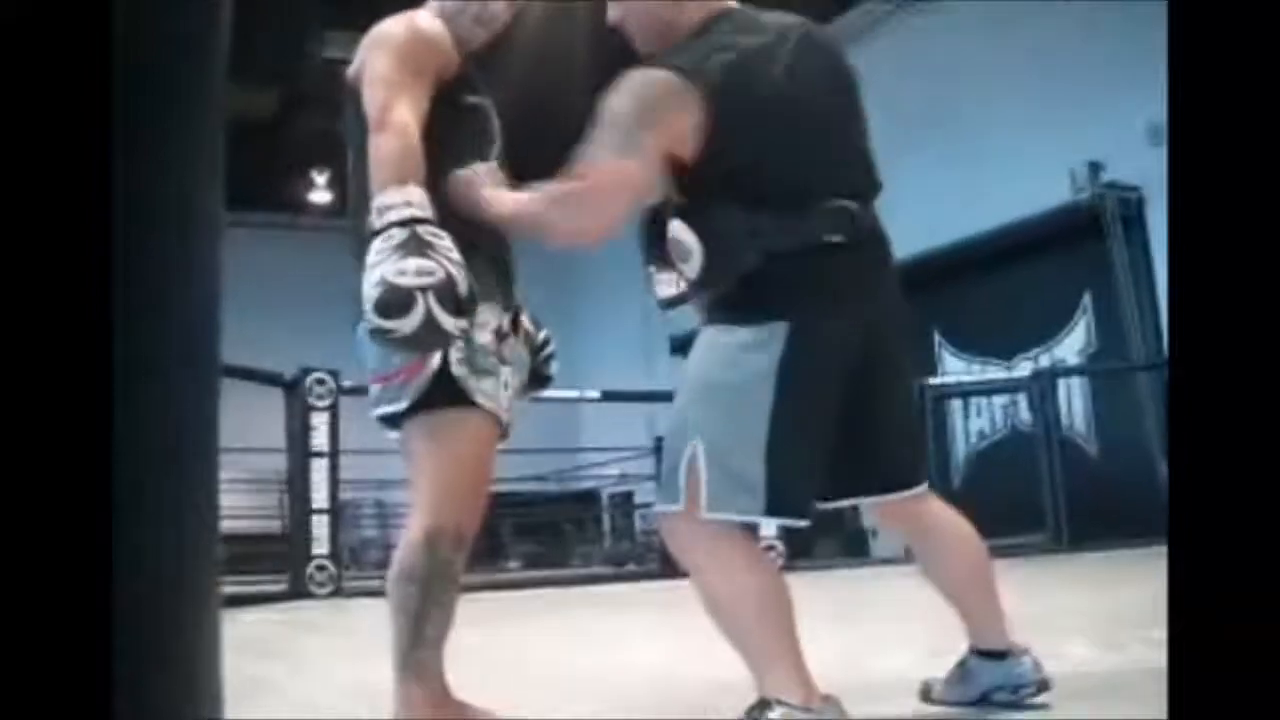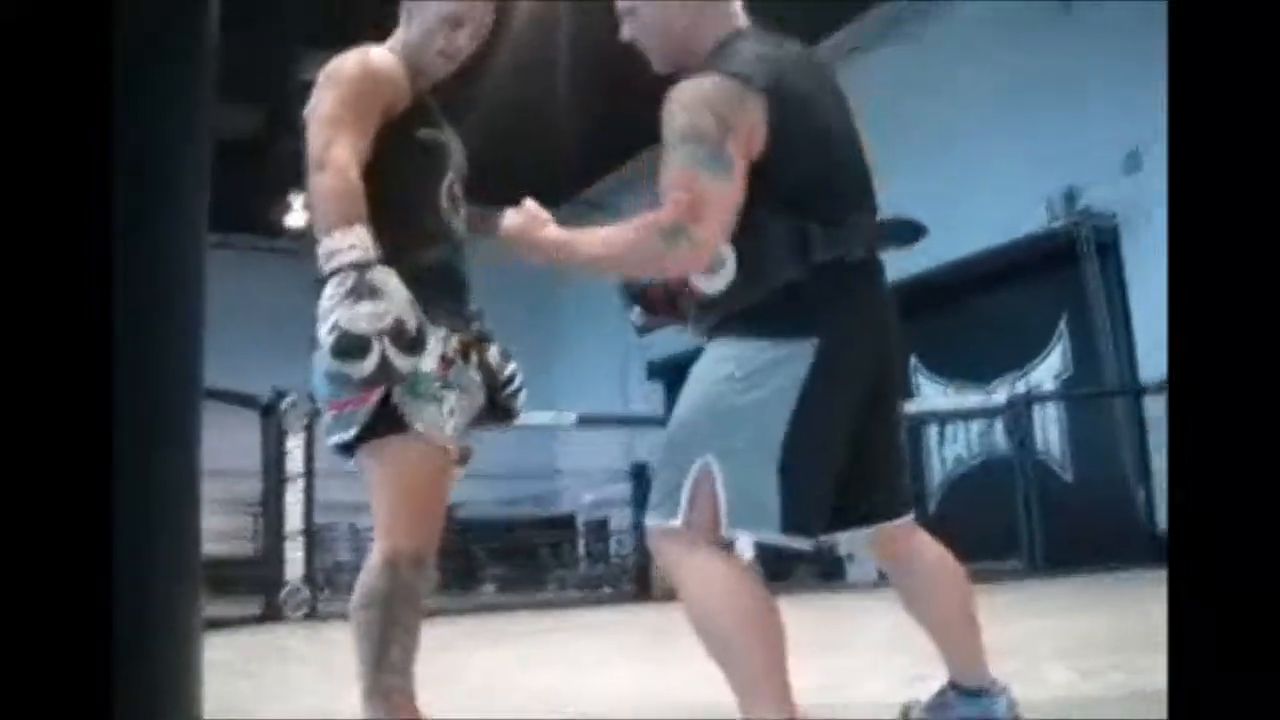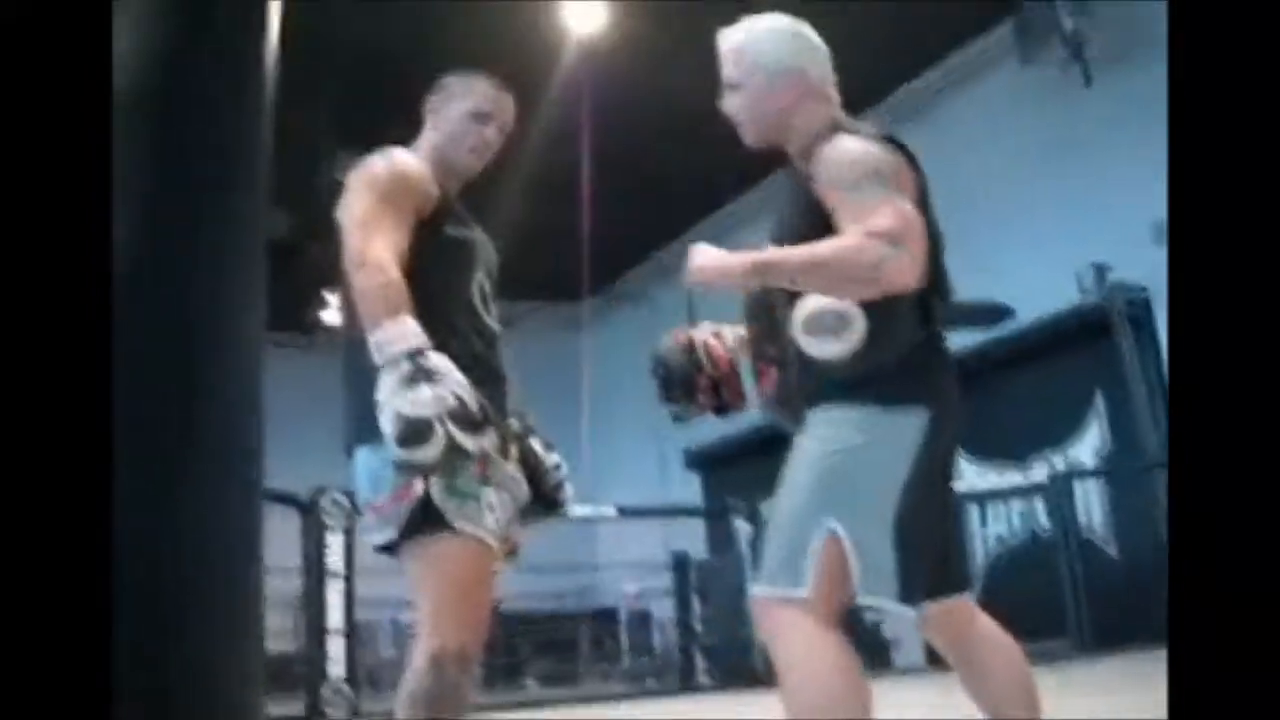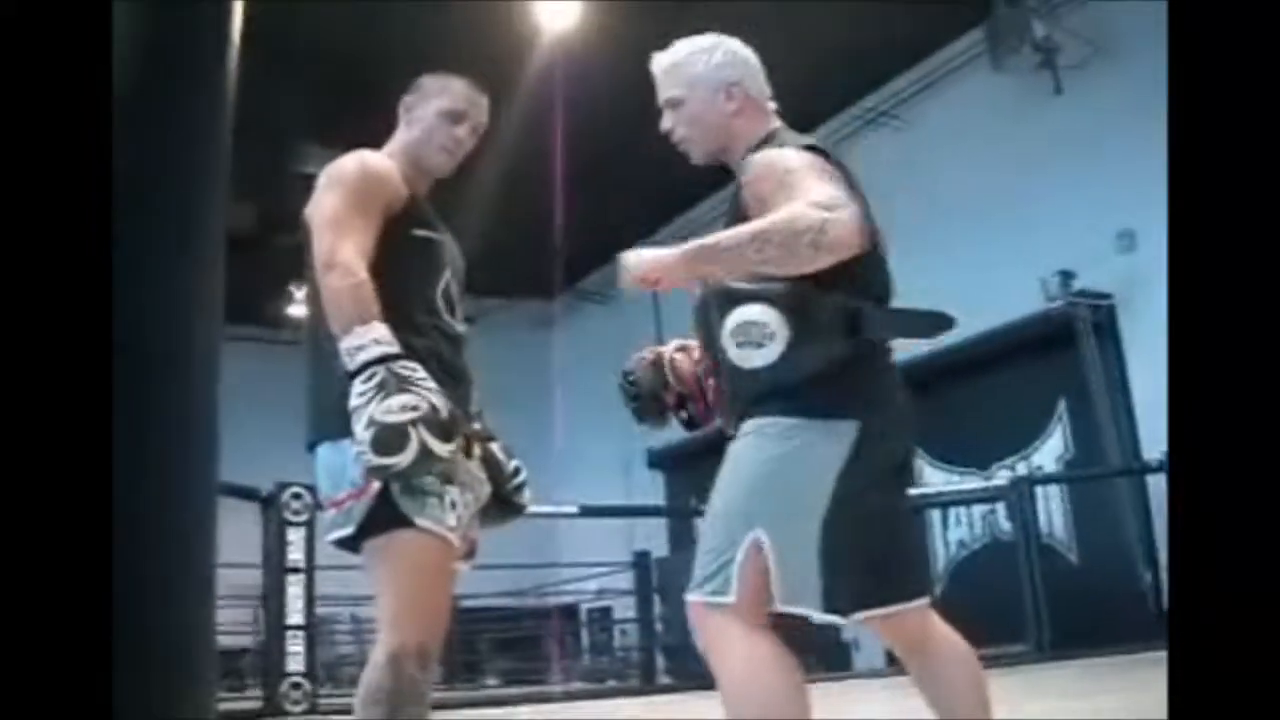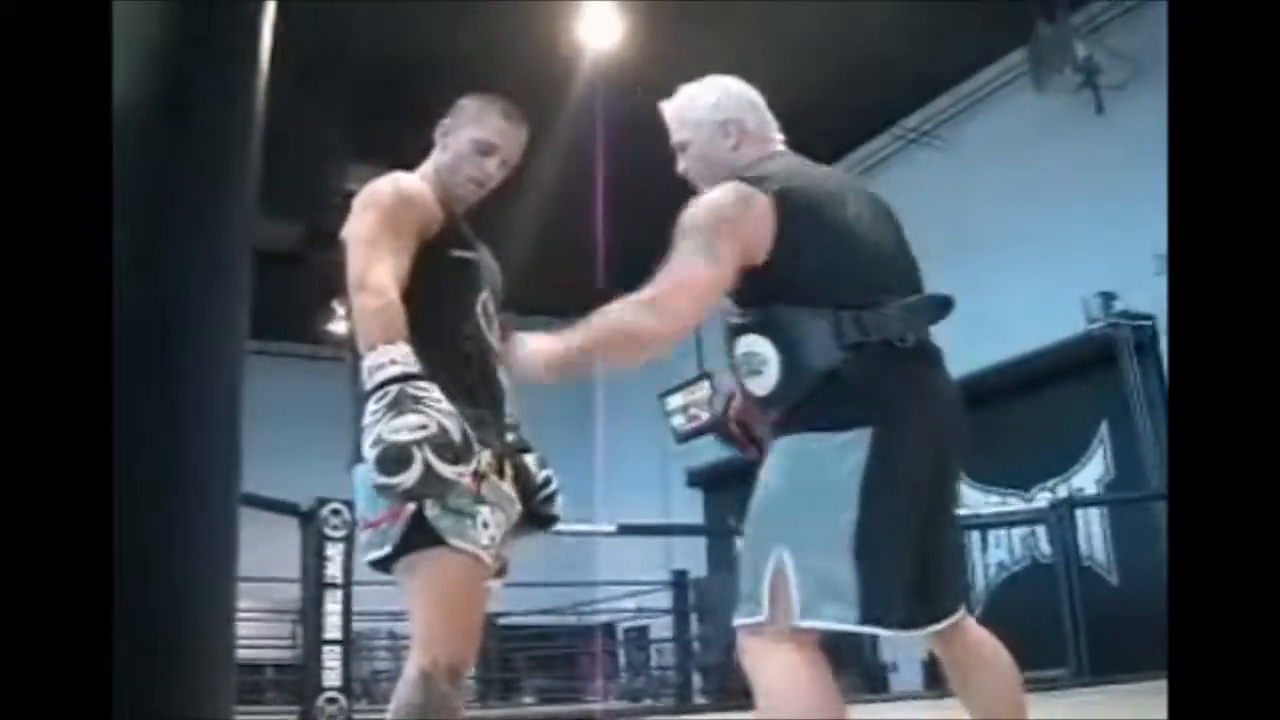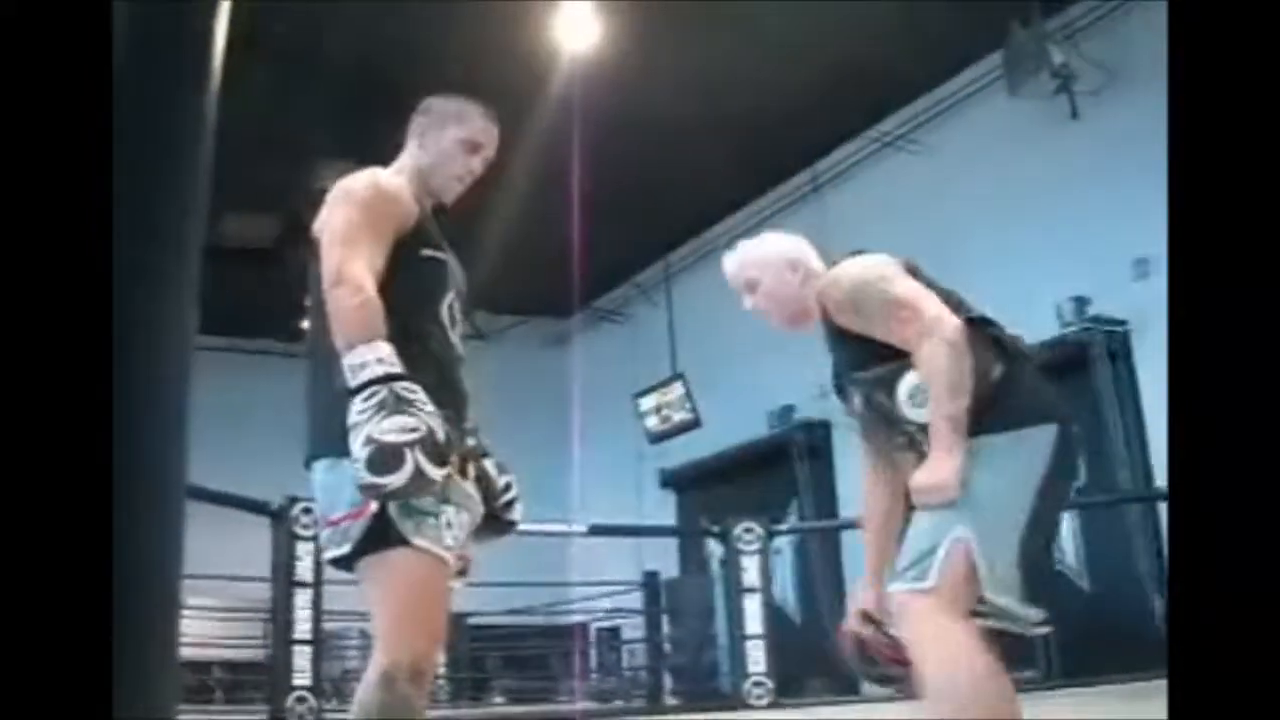
dt=0.5s
person 1, frame 1
left shoulder: (462, 76)
right elbow: (391, 127)
left wrist: (508, 312)
right wrist: (404, 229)
left hip: (470, 300)
right hip: (426, 298)
left knee: (454, 510)
right knee: (448, 507)
person 1, frame 2
left shoulder: (430, 118)
right shoulder: (367, 73)
right elbow: (331, 167)
left wrist: (473, 336)
right wrist: (353, 276)
left hip: (430, 336)
right hip: (382, 331)
left knee: (416, 540)
right knee: (407, 537)
person 1, frame 3
left shoulder: (460, 224)
right shoulder: (394, 176)
right elbow: (370, 267)
left wrist: (515, 437)
right wrist: (411, 366)
left hip: (469, 433)
right hip: (420, 421)
left knee: (460, 635)
right knee: (452, 635)
person 1, frame 4
left shoulder: (429, 223)
right shoulder: (364, 174)
right elbow: (339, 269)
left wrist: (476, 437)
right wrist: (380, 373)
left hip: (432, 433)
right hip: (384, 427)
left knee: (419, 636)
right knee: (412, 635)
person 1, frame 5
left shoulder: (468, 247)
right shoulder: (398, 198)
right elbow: (372, 292)
left wrist: (513, 448)
right wrist: (396, 396)
left hip: (468, 450)
right hip: (423, 444)
left knee: (450, 653)
right knee: (443, 651)
person 1, frame 6
left shoulder: (428, 235)
right shoulder: (374, 192)
right elbow: (347, 287)
left wrist: (470, 453)
right wrist: (382, 395)
left hip: (425, 452)
right hip: (381, 445)
left knee: (415, 652)
right knee: (406, 652)
person 2, frame 1
left shoulder: (659, 88)
left elbow: (581, 213)
left wrist: (491, 201)
left hip: (773, 311)
right hip: (863, 289)
left knee: (697, 525)
right knee: (903, 494)
right ankle: (1000, 660)
person 2, frame 2
left shoulder: (708, 94)
right shoulder: (798, 69)
left elbow: (685, 239)
left wrist: (552, 242)
left hip: (783, 333)
right hip: (853, 320)
left knee: (685, 535)
right knee: (886, 525)
person 2, frame 3
left shoulder: (851, 158)
right shoulder: (824, 168)
left elbow: (892, 259)
left wrist: (741, 268)
right wrist: (745, 339)
left hip: (875, 405)
right hip: (881, 407)
left knee: (791, 604)
right knee: (946, 609)
person 2, frame 4
left shoulder: (779, 167)
right shoulder: (776, 175)
left elbow: (831, 230)
left wrist: (684, 258)
right wrist: (703, 355)
left hip: (816, 415)
right hip: (856, 410)
left knee: (722, 610)
right knee: (900, 611)
person 2, frame 5
left shoulder: (729, 204)
right shoulder: (846, 192)
left elbow: (658, 316)
left wrist: (554, 354)
left hip: (842, 422)
right hip: (920, 409)
left knee: (773, 633)
right knee: (944, 619)
person 2, frame 6
left shoulder: (848, 285)
right shoulder: (856, 374)
left elbow: (943, 332)
right elbow: (884, 477)
left wrist: (945, 451)
right wrist: (874, 583)
left hip: (1008, 433)
right hip: (987, 445)
left knee: (924, 609)
right knee: (938, 622)
